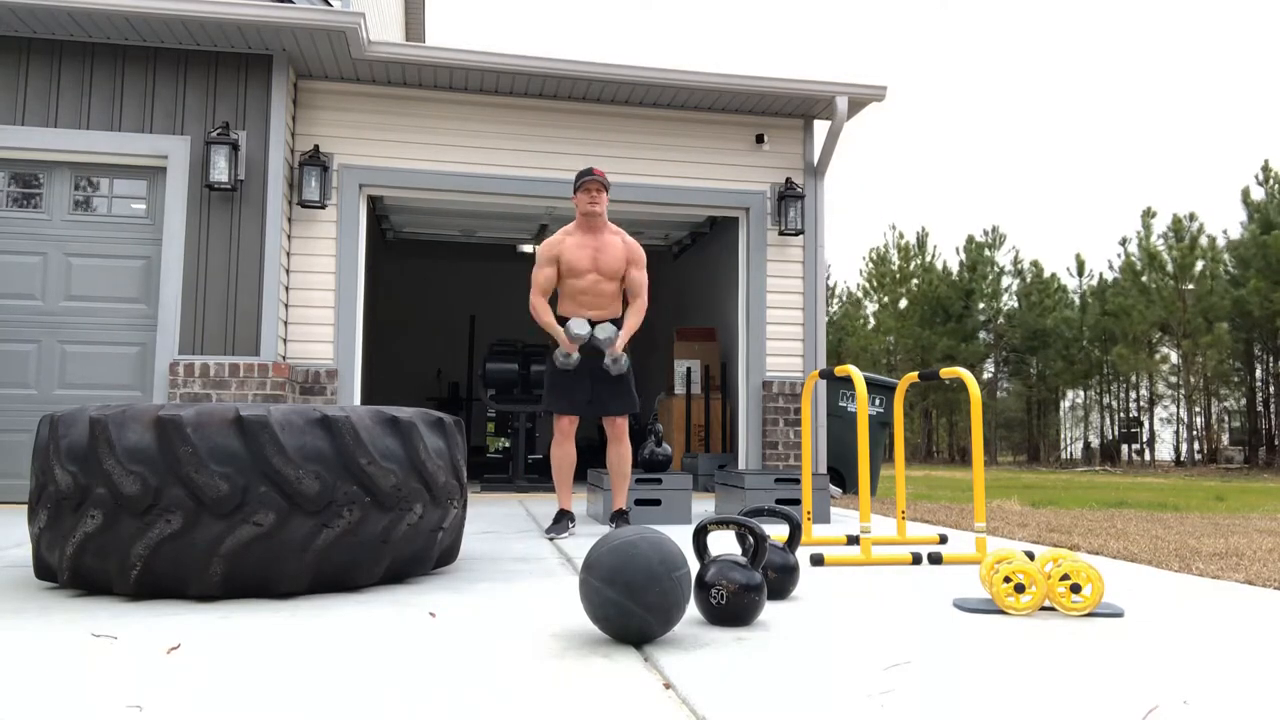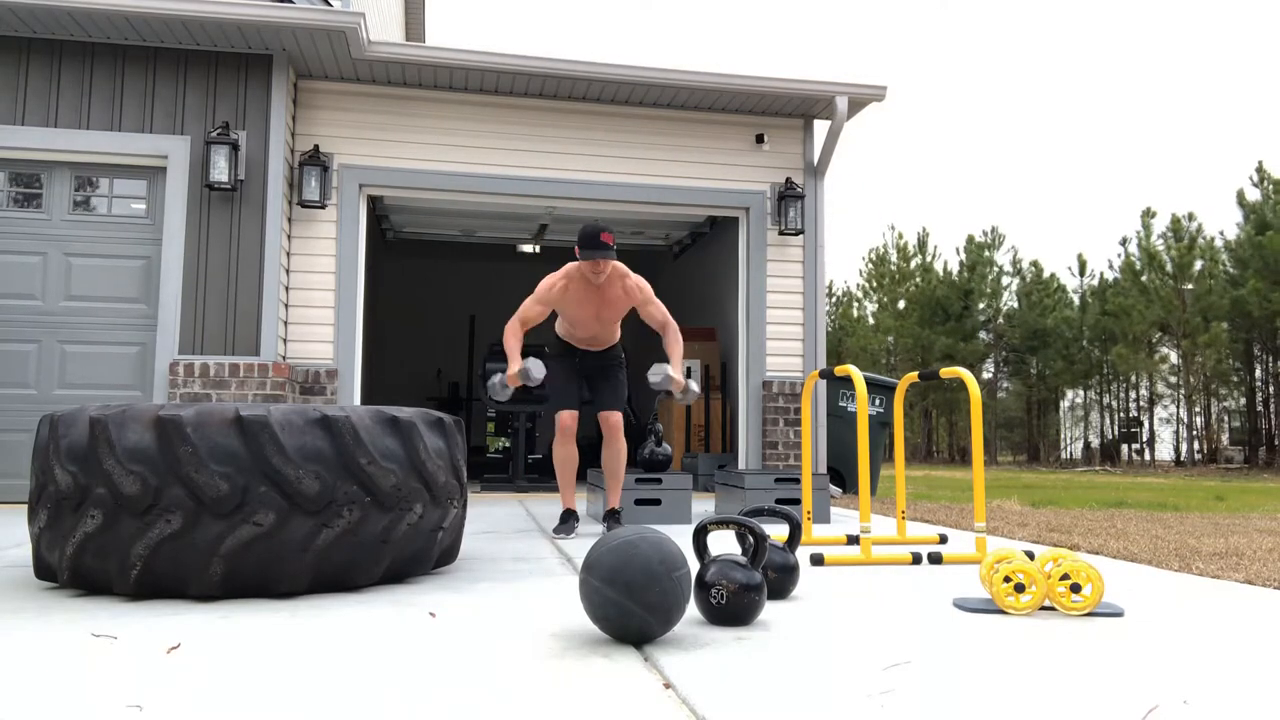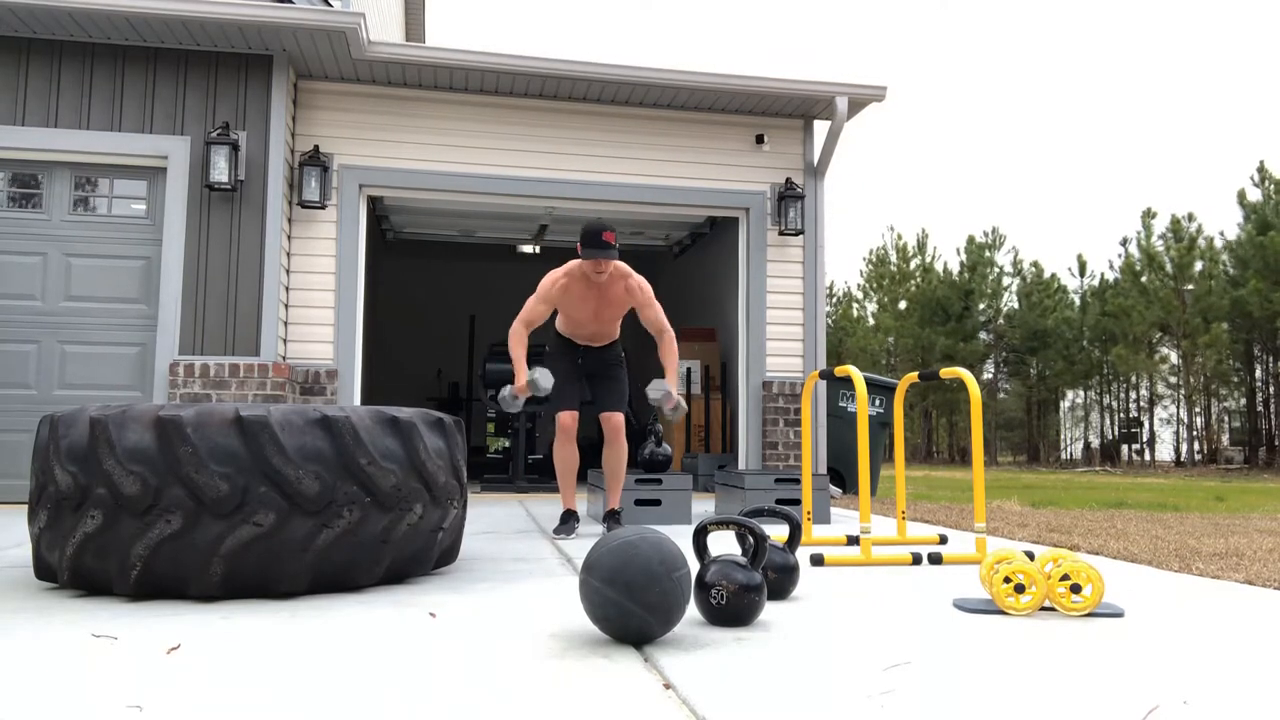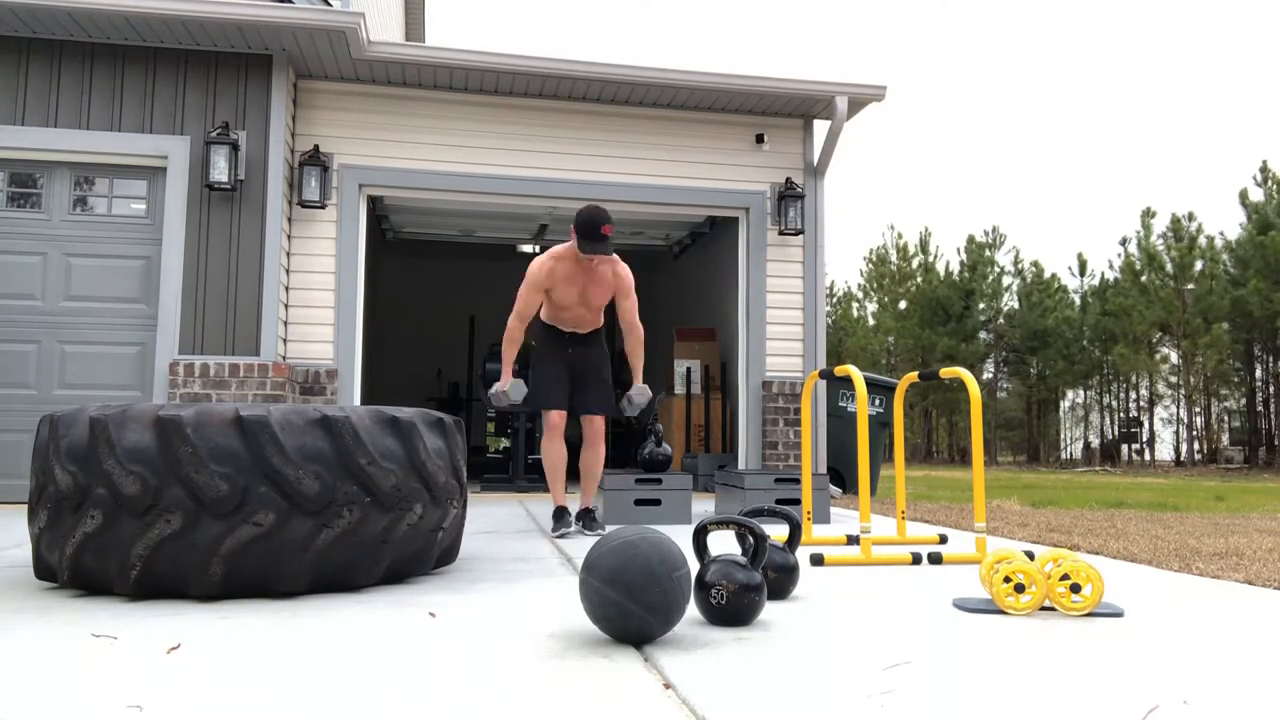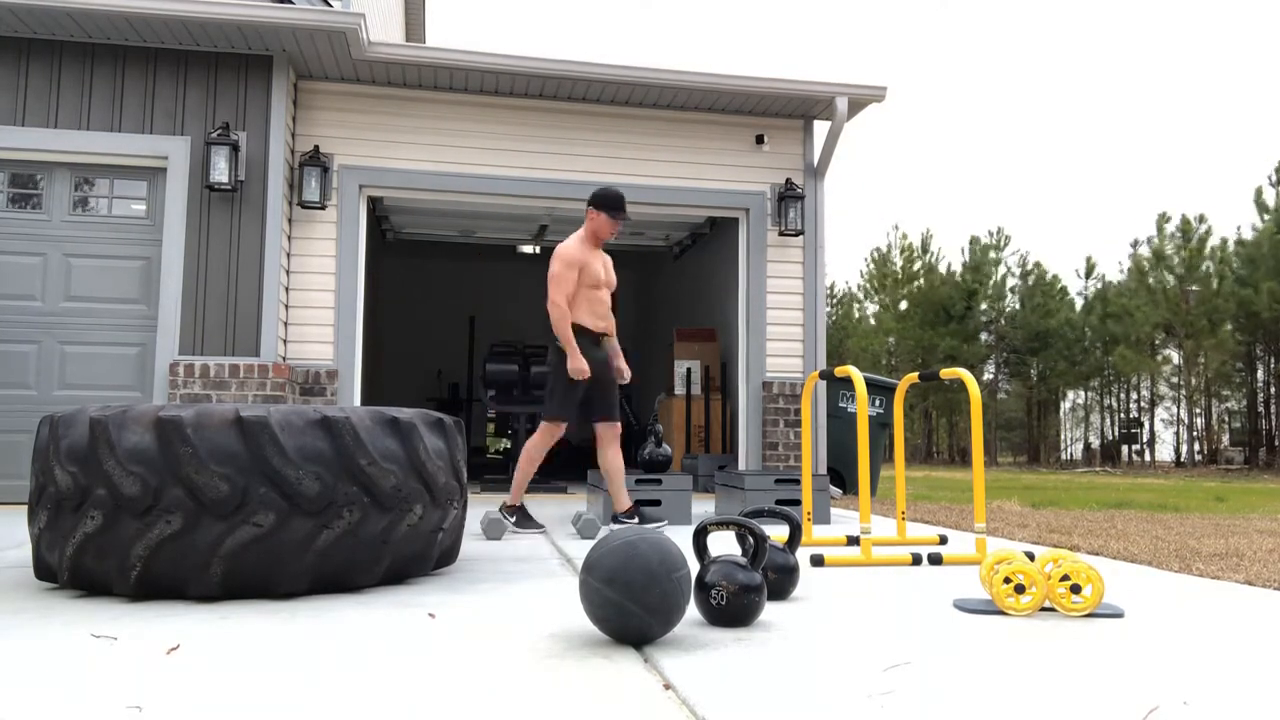
dt=0.3s
person 1, frame 1
left shoulder: (628, 245)
right shoulder: (555, 244)
left elbow: (639, 300)
right elbow: (537, 299)
left wrist: (623, 339)
right wrist: (561, 335)
left hip: (611, 338)
right hip: (566, 338)
left knee: (618, 427)
right knee: (564, 426)
left ankle: (620, 512)
right ankle: (564, 513)
person 1, frame 2
left shoulder: (633, 285)
right shoulder: (556, 284)
left elbow: (668, 327)
right elbow: (517, 325)
left wrist: (674, 366)
right wrist: (514, 363)
left hip: (608, 356)
right hip: (564, 354)
left knee: (613, 424)
right knee: (565, 423)
left ankle: (613, 512)
right ankle: (568, 513)
person 1, frame 3
left shoulder: (634, 284)
right shoulder: (557, 282)
left elbow: (664, 334)
right elbow: (520, 328)
left wrist: (671, 383)
right wrist: (521, 374)
left hip: (608, 353)
right hip: (564, 350)
left knee: (615, 424)
right knee: (565, 423)
left ankle: (613, 512)
right ankle: (569, 512)
person 1, frame 4
left shoulder: (619, 273)
right shoulder: (546, 266)
left elbow: (632, 327)
right elbow: (518, 319)
left wrist: (638, 379)
right wrist: (506, 372)
left hip: (591, 341)
right hip: (551, 341)
left knee: (595, 428)
right knee: (554, 422)
left ankle: (587, 510)
right ankle: (560, 510)
person 1, frame 5
left shoulder: (603, 257)
right shoulder: (571, 251)
right elbow: (556, 305)
left wrist: (618, 356)
right wrist: (573, 353)
left hip: (597, 349)
right hip: (574, 348)
left knee: (610, 431)
right knee: (551, 430)
left ankle: (624, 511)
right ankle: (512, 505)
